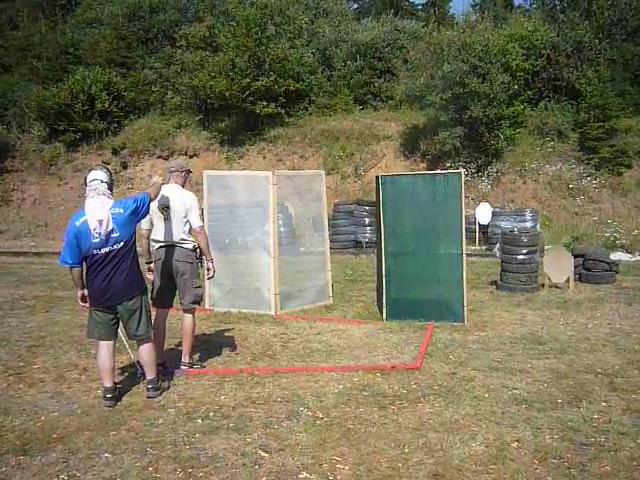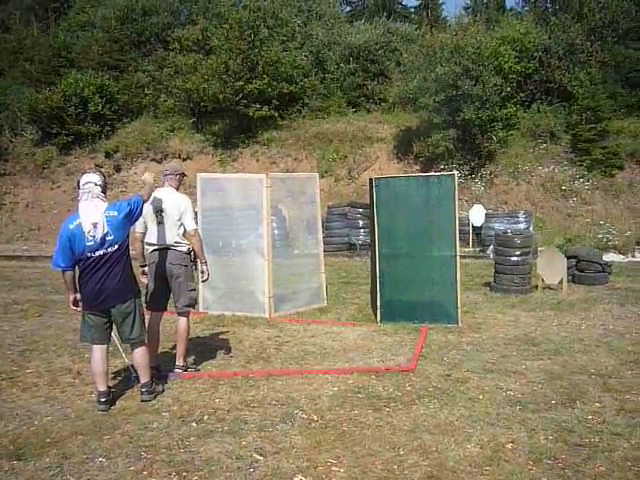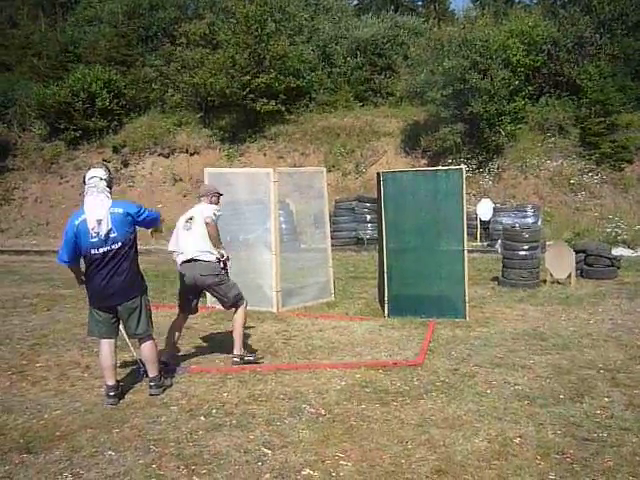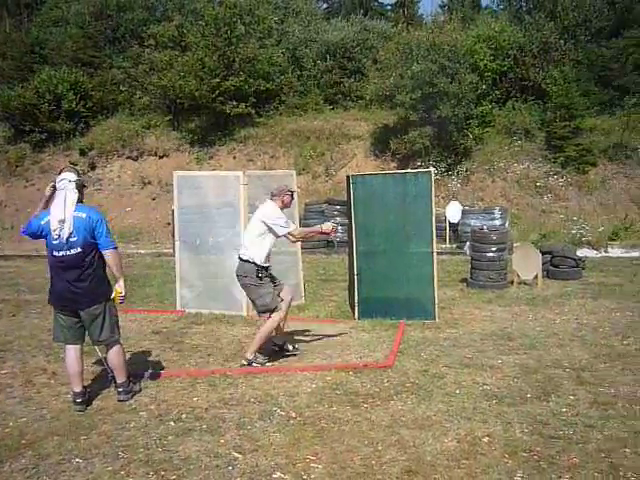
dt=0.5s
person 1, frame 1
left shoulder: (77, 222)
right shoulder: (126, 209)
left elbow: (74, 264)
right elbow: (150, 196)
left wrist: (80, 289)
right wrist: (157, 183)
left hip: (99, 293)
right hip: (131, 289)
left knee: (105, 341)
right knee: (143, 337)
left ankle: (109, 392)
right ankle: (153, 383)
person 1, frame 2
left shoulder: (70, 225)
right shoulder: (119, 212)
left elbow: (66, 267)
right elbow: (143, 199)
left wrist: (72, 292)
right wrist: (149, 183)
left hip: (92, 297)
right hip: (124, 293)
left knee: (98, 345)
right knee: (137, 340)
left ankle: (103, 396)
right ankle: (147, 387)
person 1, frame 3
left shoulder: (76, 220)
right shoulder: (126, 209)
left elbow: (67, 259)
right elbow: (155, 220)
left wrist: (80, 276)
right wrist: (155, 227)
left hip: (99, 292)
right hip: (130, 288)
left knee: (106, 339)
right knee: (144, 335)
left ankle: (111, 390)
right ankle: (155, 381)
person 1, frame 4
left shoulder: (45, 219)
right shoulder: (91, 215)
left elbow: (27, 229)
right elbow: (109, 250)
left wrist: (44, 202)
right wrist: (120, 279)
left hip: (62, 297)
right hip: (94, 294)
left knee: (71, 345)
right knee: (111, 341)
left ankle: (78, 395)
right ankle: (124, 387)
person 2, frame 1
left shoulder: (153, 198)
right shoulder: (187, 197)
left elbow: (144, 234)
right elbow: (198, 231)
left wrist: (148, 261)
right wrist: (209, 259)
left hip: (161, 255)
right hip: (183, 254)
left knee: (161, 310)
right knee: (188, 310)
left ankle: (159, 360)
right ankle: (186, 360)
person 2, frame 2
left shoulder: (146, 201)
right shoulder: (181, 200)
left elbow: (137, 237)
right elbow: (192, 234)
left wrist: (142, 265)
right wrist: (203, 262)
left hip: (155, 259)
right hip: (178, 258)
left knee: (155, 313)
right knee: (183, 313)
left ankle: (152, 363)
right ankle: (180, 363)
person 2, frame 3
left shoulder: (183, 218)
right shoulder: (212, 210)
left elbow: (174, 251)
right elbow: (208, 222)
right wrist: (220, 249)
left hip: (186, 270)
right hip: (209, 268)
left knee: (182, 314)
right knee: (240, 306)
left ankle: (167, 355)
right ankle: (238, 353)
person 2, frame 4
left shoulder: (272, 211)
right shoulder: (270, 212)
left elbow: (292, 234)
right elbow: (295, 234)
left wrist: (319, 230)
right wrist: (320, 228)
left hip: (257, 269)
right hip: (251, 271)
left knee: (286, 295)
right knee: (277, 314)
left ankle: (279, 340)
right ankle: (250, 357)
